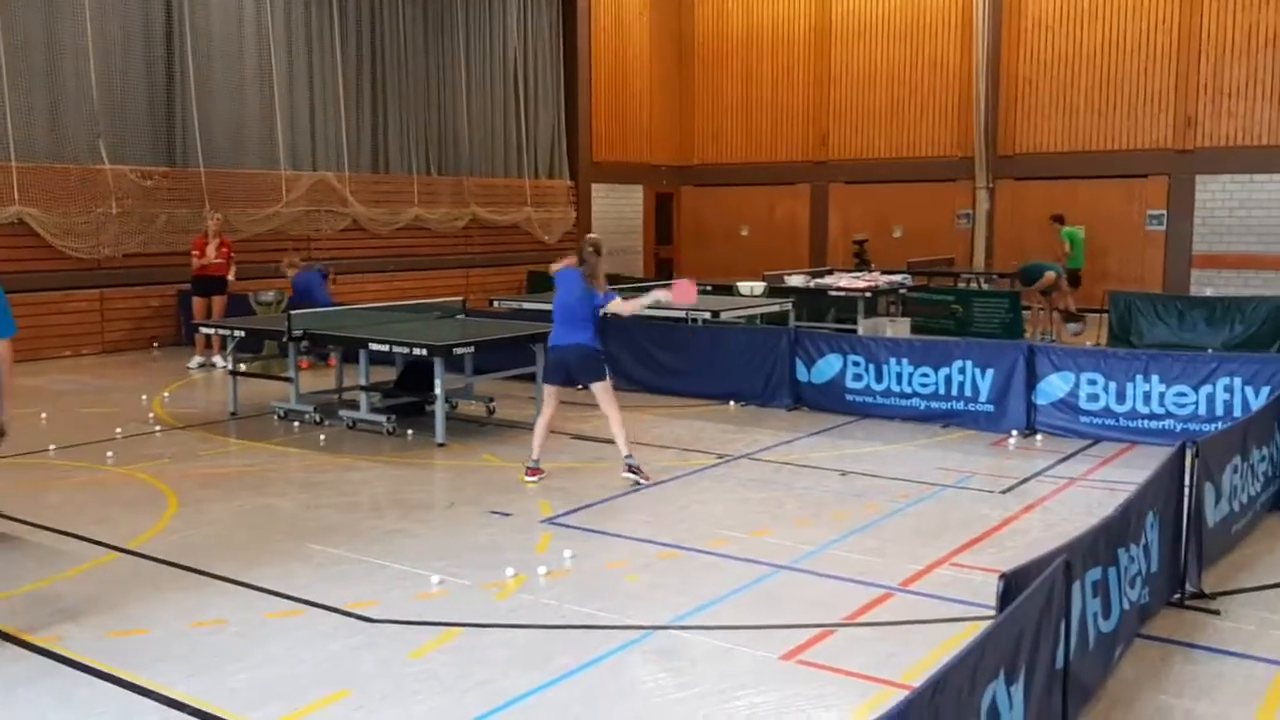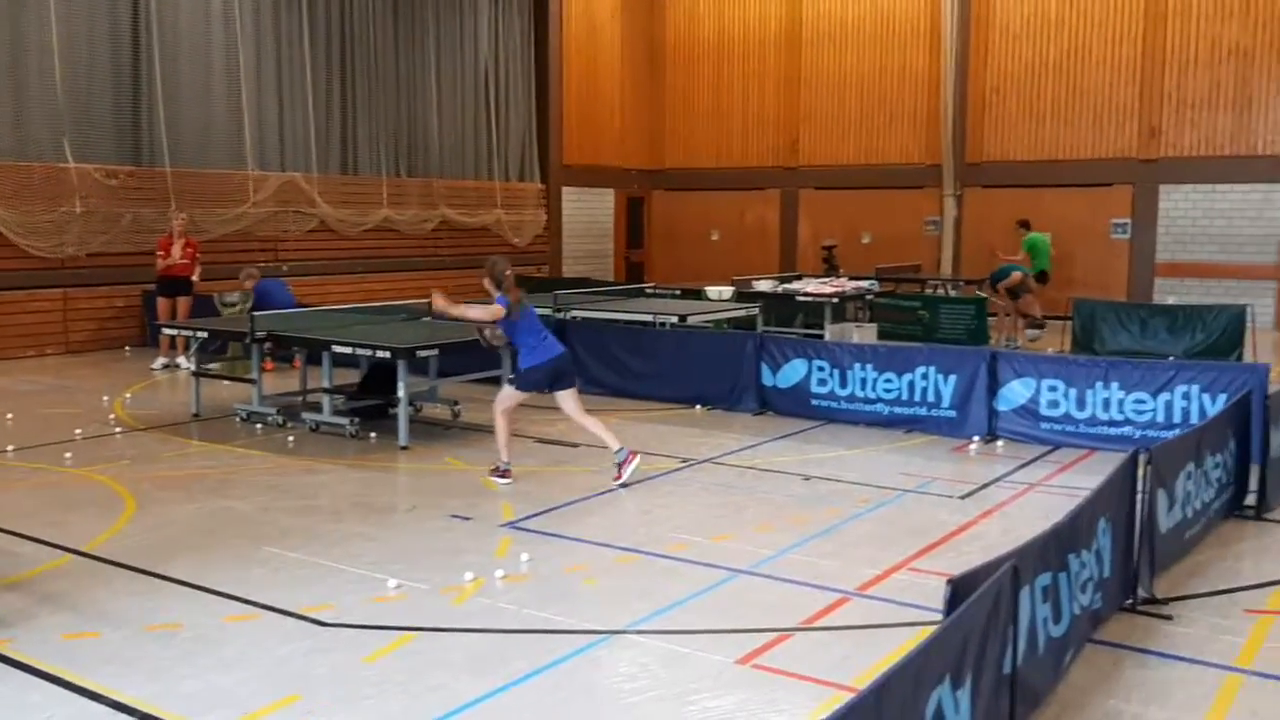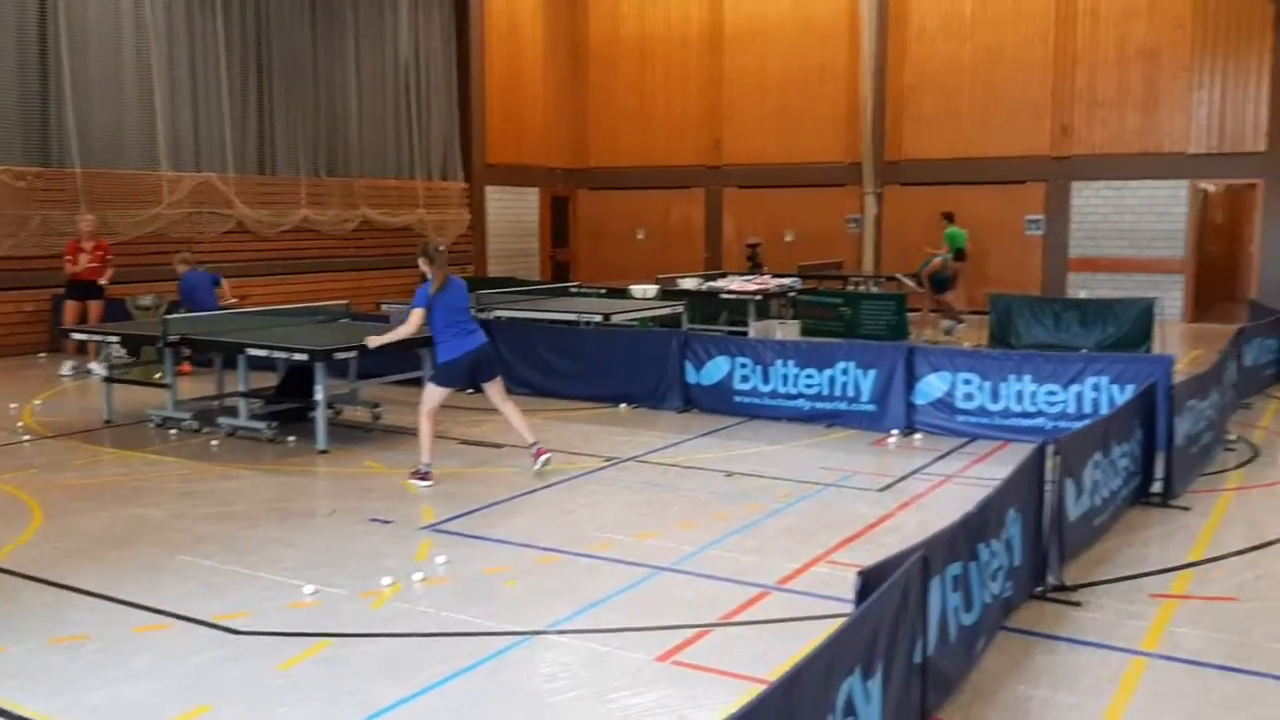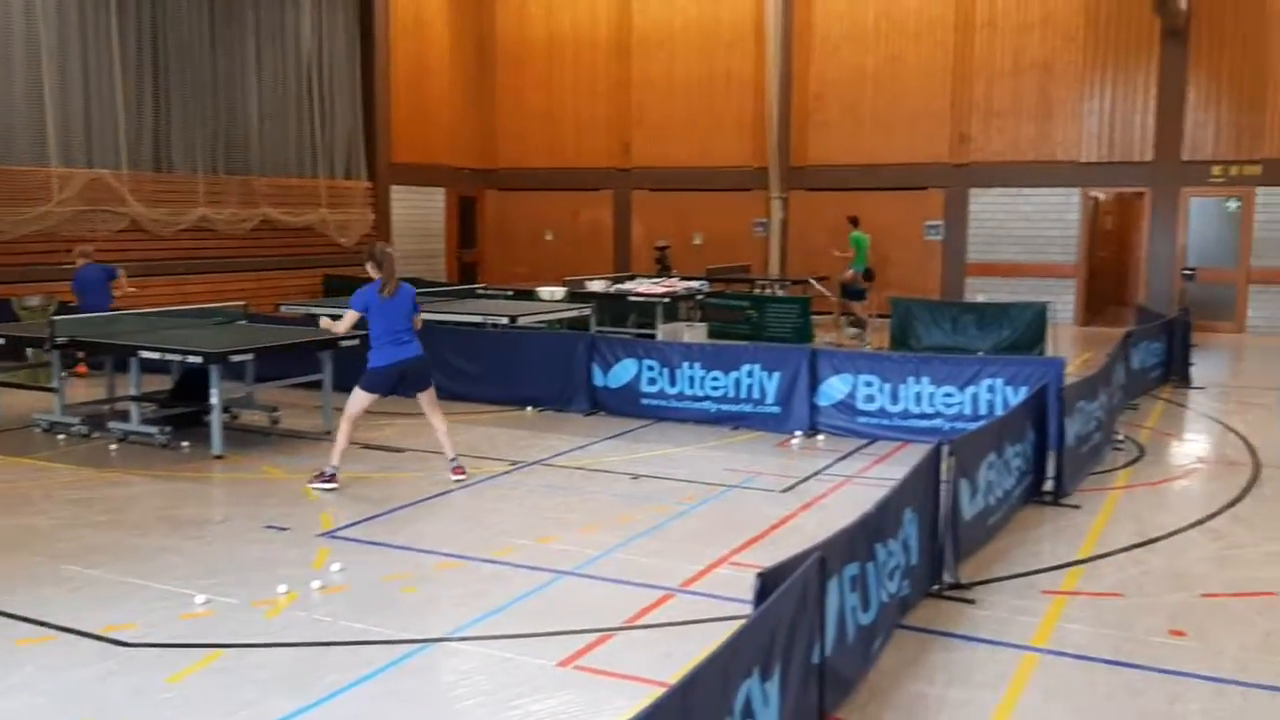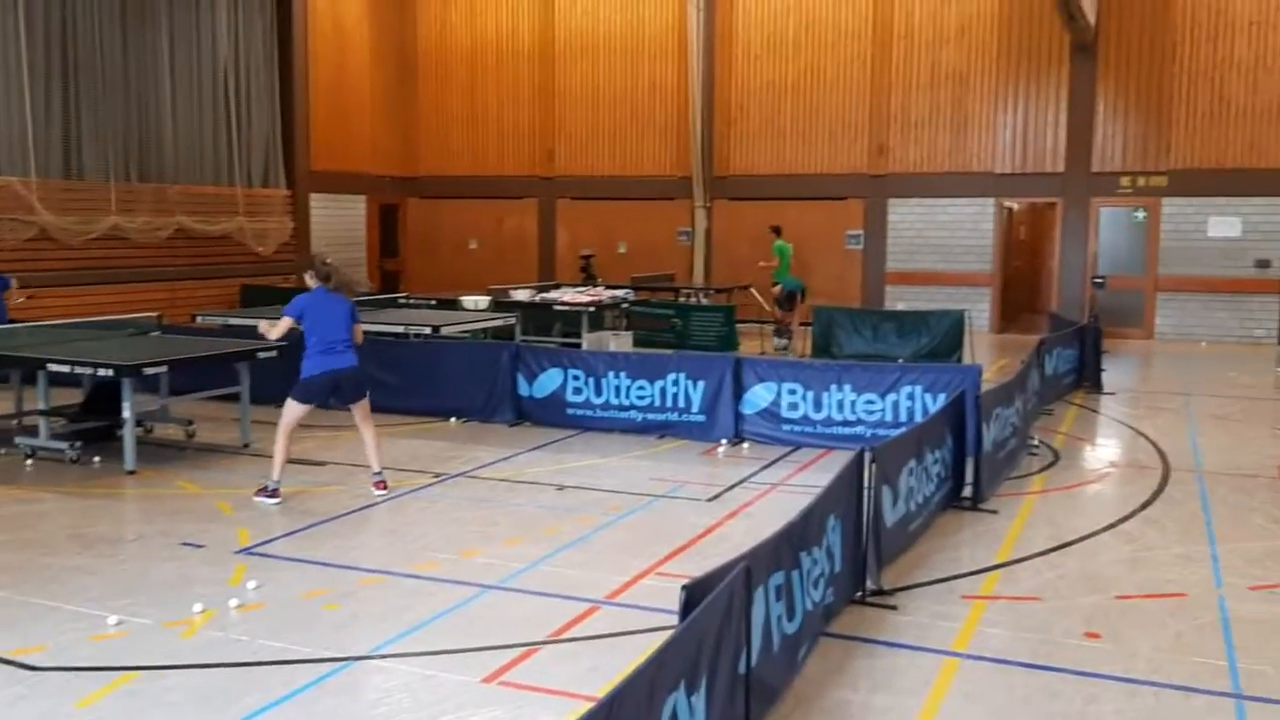
dt=0.3s
person 1, frame 1
left shoulder: (565, 275)
right shoulder: (595, 286)
left elbow: (555, 268)
right elbow: (625, 308)
left wrist: (575, 258)
right wrist: (653, 296)
left hip: (557, 351)
right hip: (585, 351)
left knee: (548, 409)
right knee: (611, 410)
left ankle: (532, 466)
right ankle: (629, 463)
person 1, frame 2
left shoulder: (504, 301)
right shoulder: (515, 297)
left elbow: (493, 314)
left wrist: (450, 308)
left hip: (536, 367)
right hip: (559, 359)
left knee: (500, 409)
right knee: (579, 415)
left ankle: (504, 468)
right ankle: (623, 454)
person 1, frame 3
left shoulder: (425, 291)
right shoulder: (460, 284)
left elbow: (410, 328)
left wrist: (380, 340)
left hip: (453, 359)
right hip: (482, 350)
left knee: (427, 411)
right knee: (504, 402)
left ankle: (424, 470)
right ankle: (537, 448)
person 1, frame 4
left shoulder: (365, 294)
right shoulder: (409, 291)
left elbow: (342, 328)
left wrist: (326, 324)
left hip: (383, 364)
right hip: (414, 360)
left knee: (348, 416)
right knee: (434, 412)
left ankle: (330, 472)
right ankle: (455, 465)
person 1, frame 5
left shoulder: (302, 301)
right shoulder: (347, 301)
left elbow: (275, 334)
right elbow: (358, 338)
left wrist: (264, 327)
left hip: (315, 374)
right hip: (349, 371)
left knee: (284, 428)
right knee: (366, 424)
left ankle: (273, 487)
right ankle: (378, 479)
